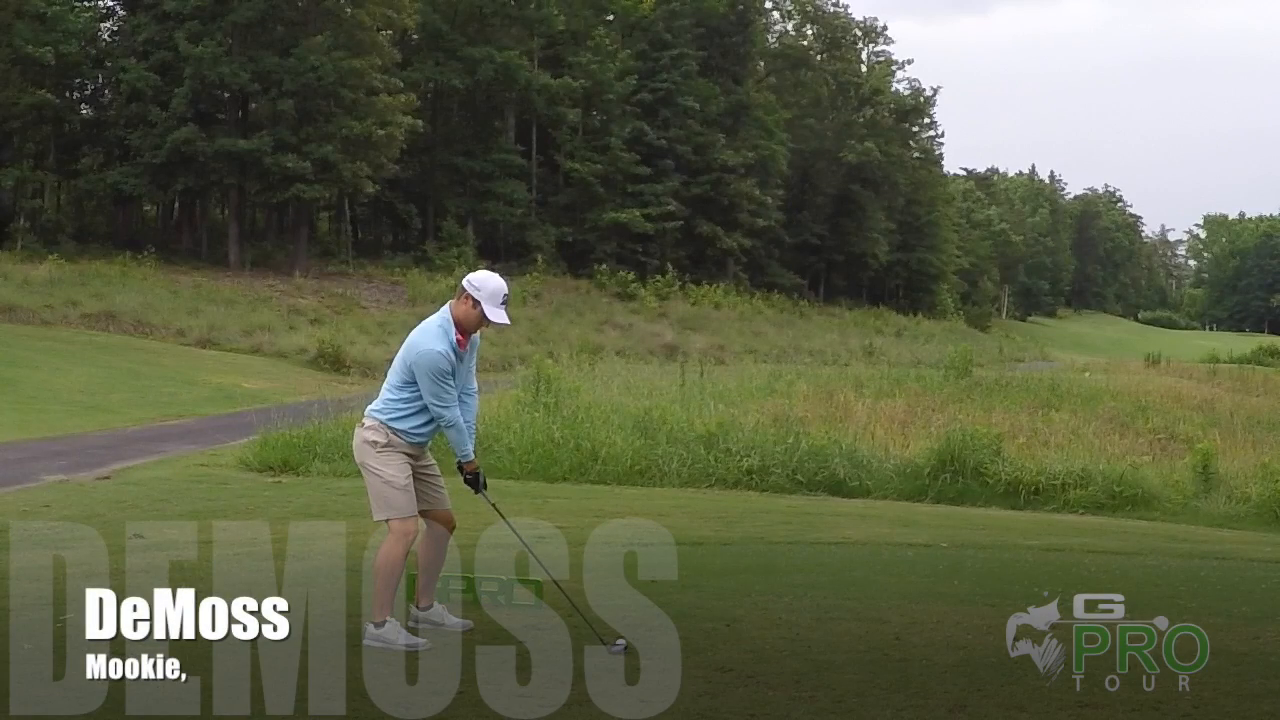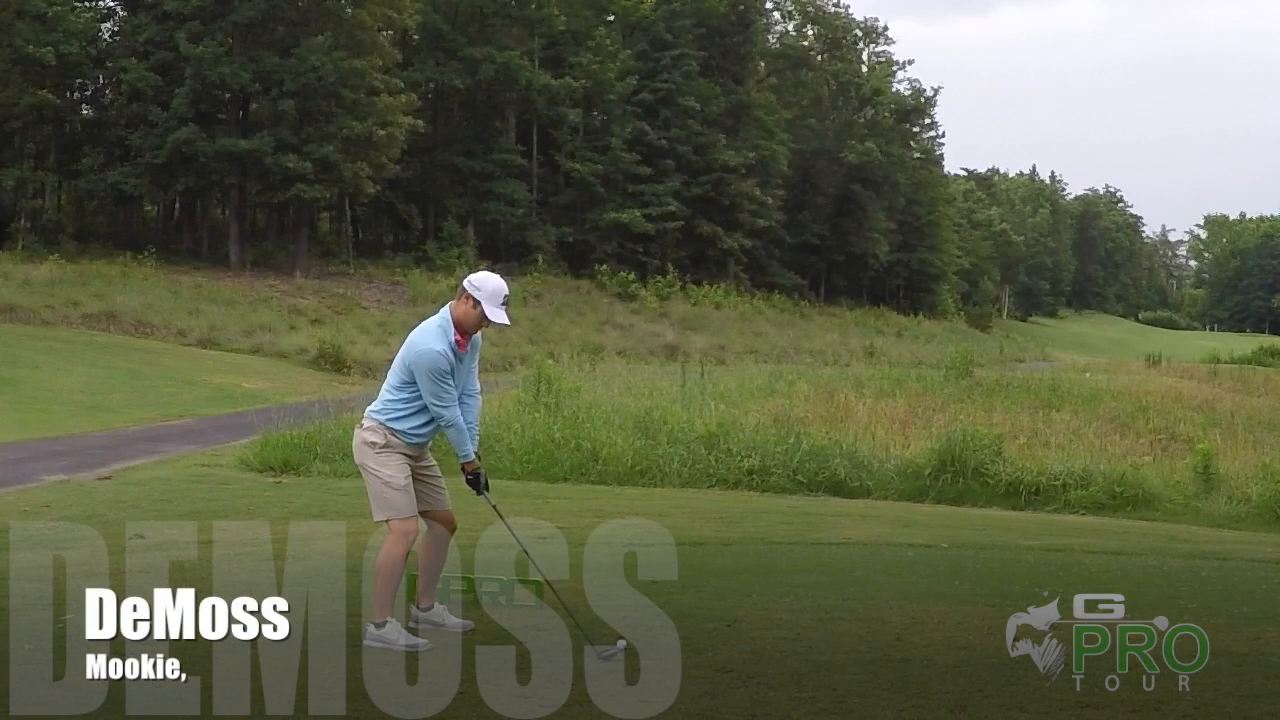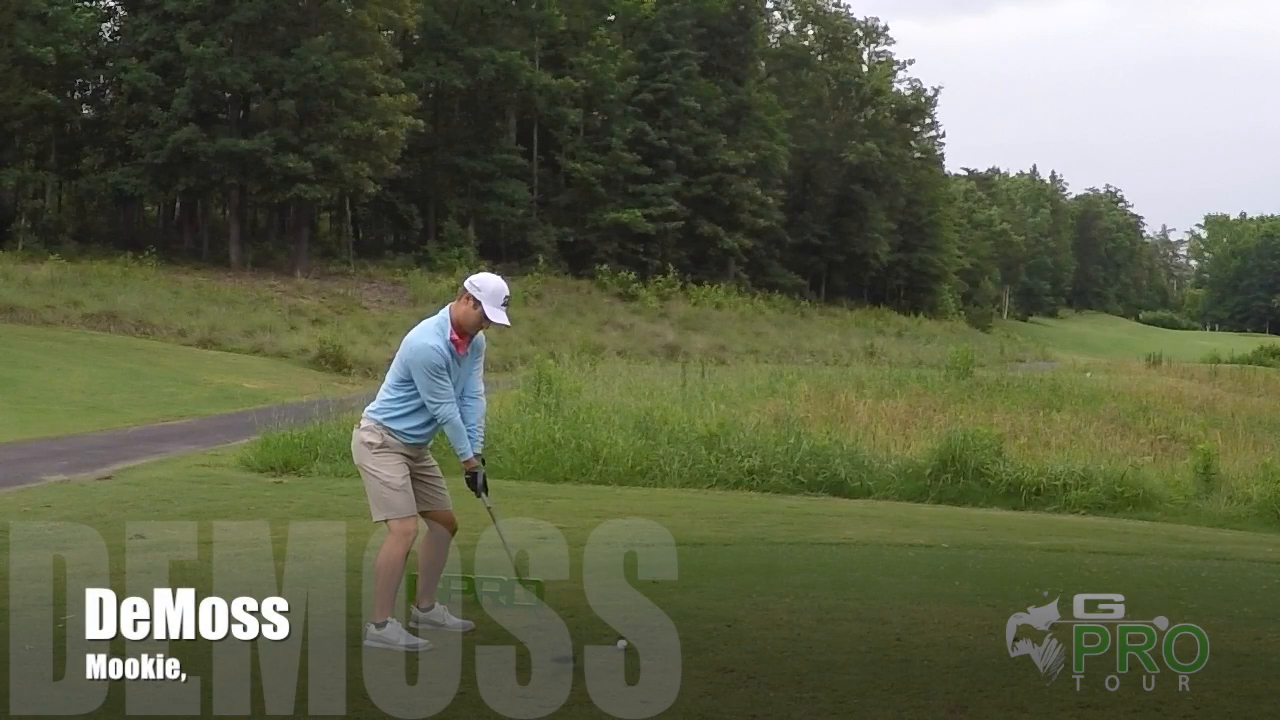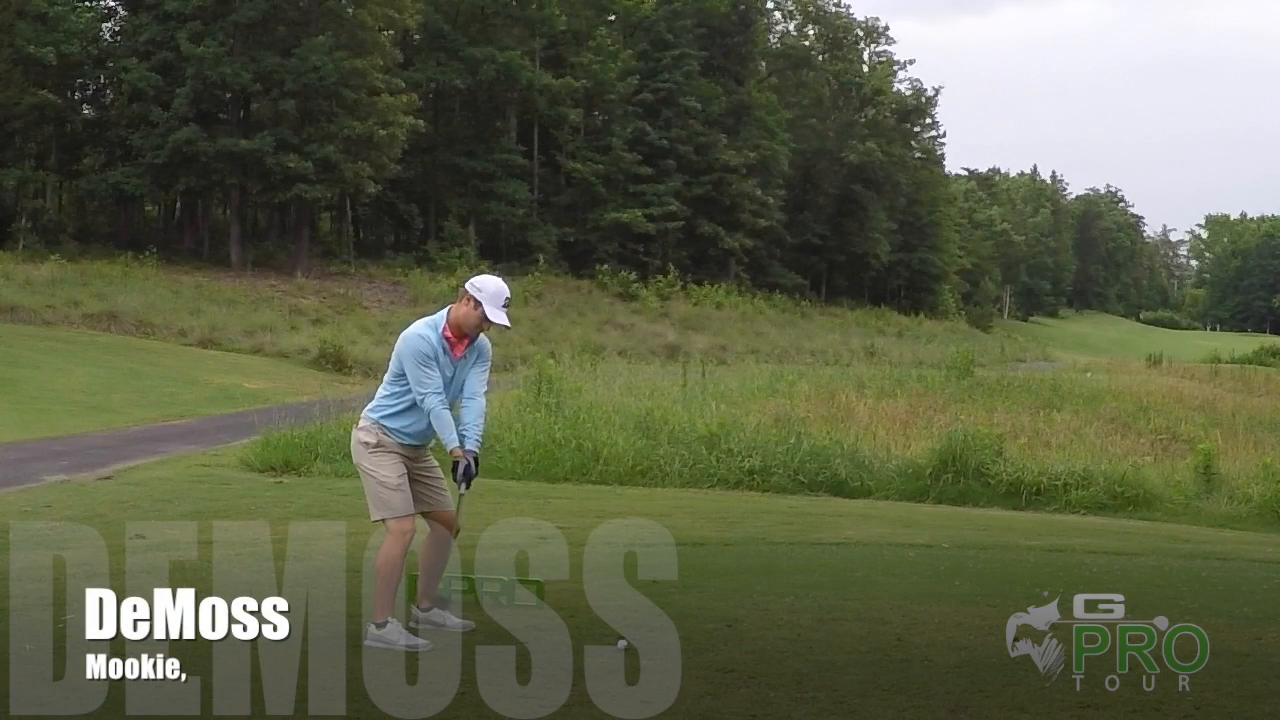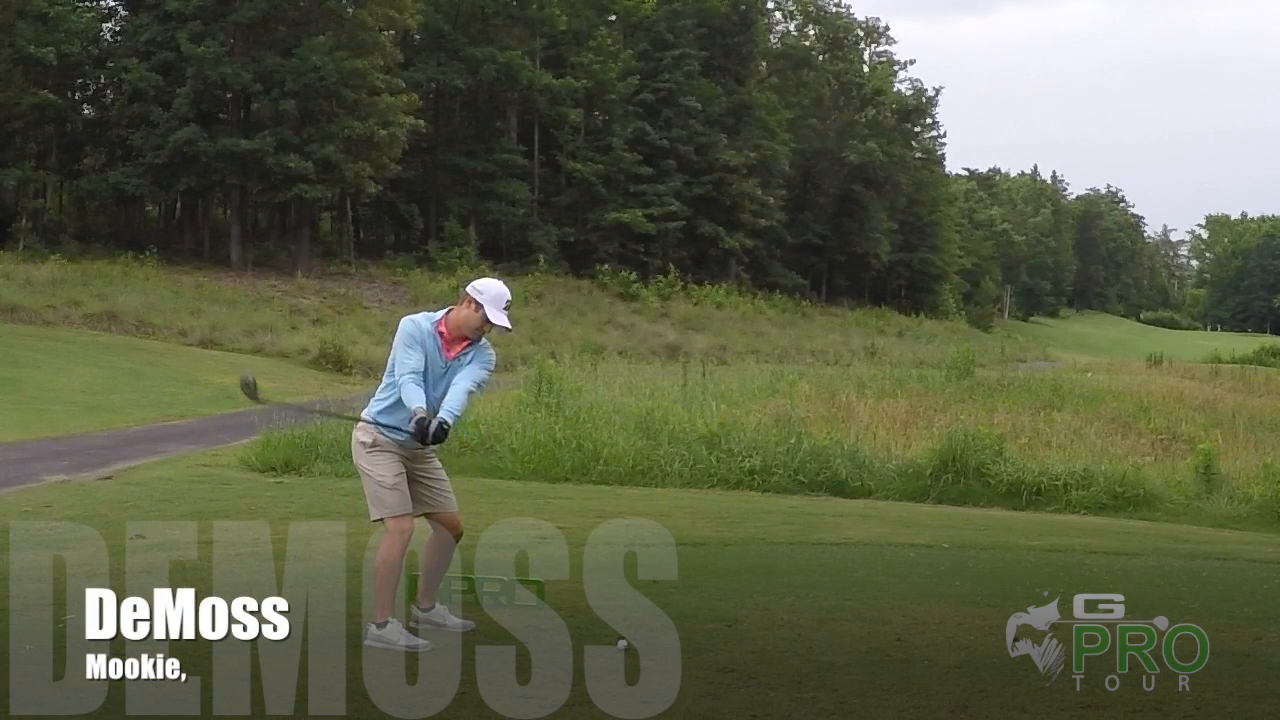
dt=1s
person 1, frame 1
left shoulder: (468, 336)
right shoulder: (432, 347)
left elbow: (467, 394)
right elbow: (447, 413)
left wrist: (470, 453)
right wrist: (468, 460)
left hip: (414, 444)
right hip: (383, 440)
left knee: (442, 521)
right knee: (404, 529)
left ankle: (424, 607)
right ankle: (379, 624)
person 1, frame 2
left shoulder: (470, 338)
right shoulder: (431, 347)
left elbow: (469, 396)
right elbow: (446, 413)
left wrist: (473, 453)
right wrist: (468, 459)
left hip: (414, 445)
right hip: (383, 441)
left knee: (443, 522)
right knee: (404, 529)
left ankle: (424, 607)
right ankle: (380, 625)
person 1, frame 3
left shoulder: (475, 341)
right shoulder: (427, 344)
left elbow: (473, 398)
right elbow: (444, 410)
left wrist: (476, 453)
right wrist: (467, 459)
left hip: (415, 446)
right hip: (382, 441)
left knee: (444, 522)
right knee: (404, 529)
left ankle: (425, 608)
right ankle: (380, 625)
person 1, frame 4
left shoulder: (480, 348)
right shoulder: (420, 337)
left elbow: (473, 400)
right elbow: (432, 402)
left wrist: (471, 450)
right wrist: (456, 451)
left hip: (417, 447)
right hip: (380, 440)
left knee: (446, 523)
right knee: (402, 529)
left ankle: (425, 607)
right ankle: (381, 625)
person 1, frame 5
left shoulder: (483, 354)
right shoulder: (414, 327)
left elbow: (461, 390)
right elbow: (407, 379)
left wrist: (443, 422)
right wrist: (420, 414)
left hip: (419, 447)
right hip: (380, 439)
left knee: (450, 526)
right knee: (400, 528)
left ankle: (425, 607)
right ankle: (381, 625)
